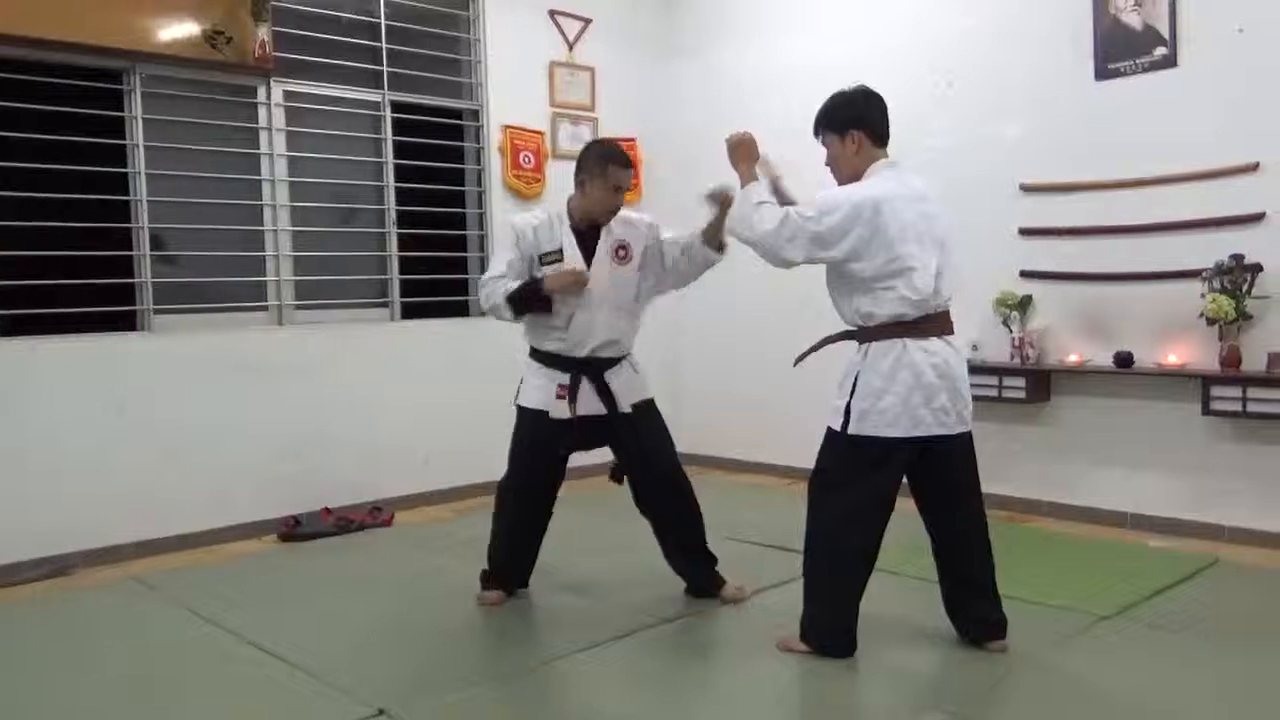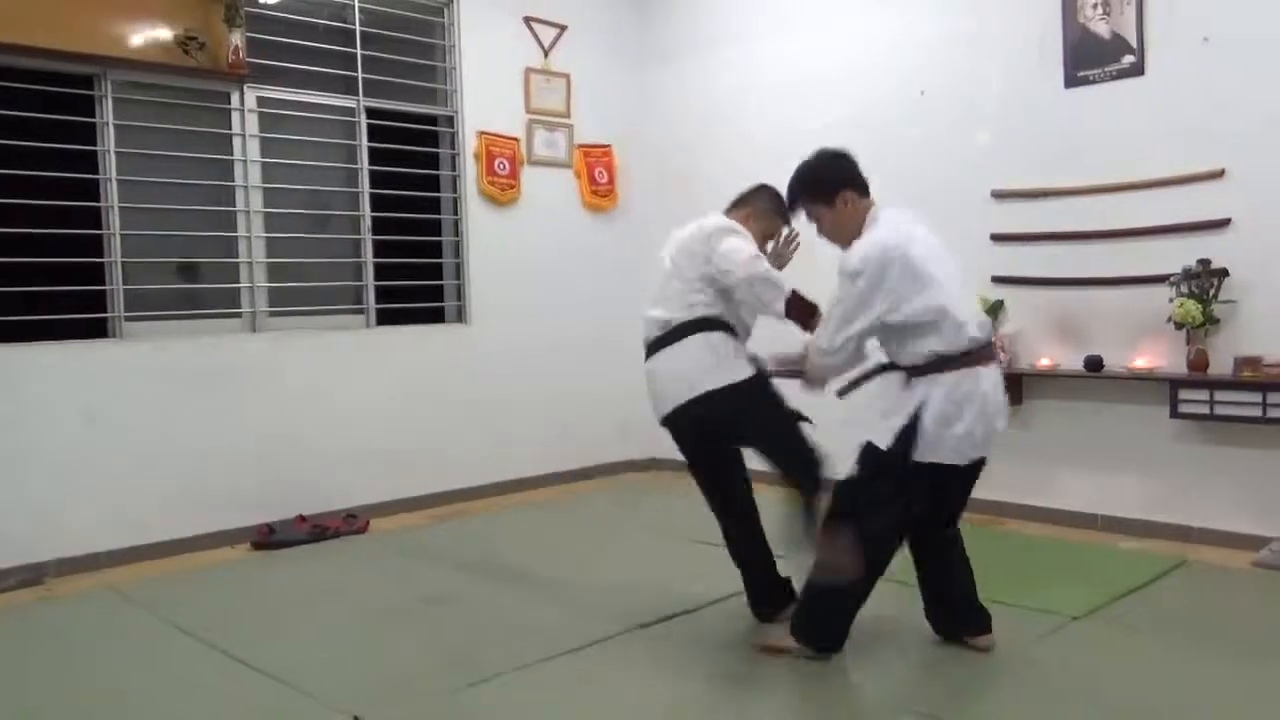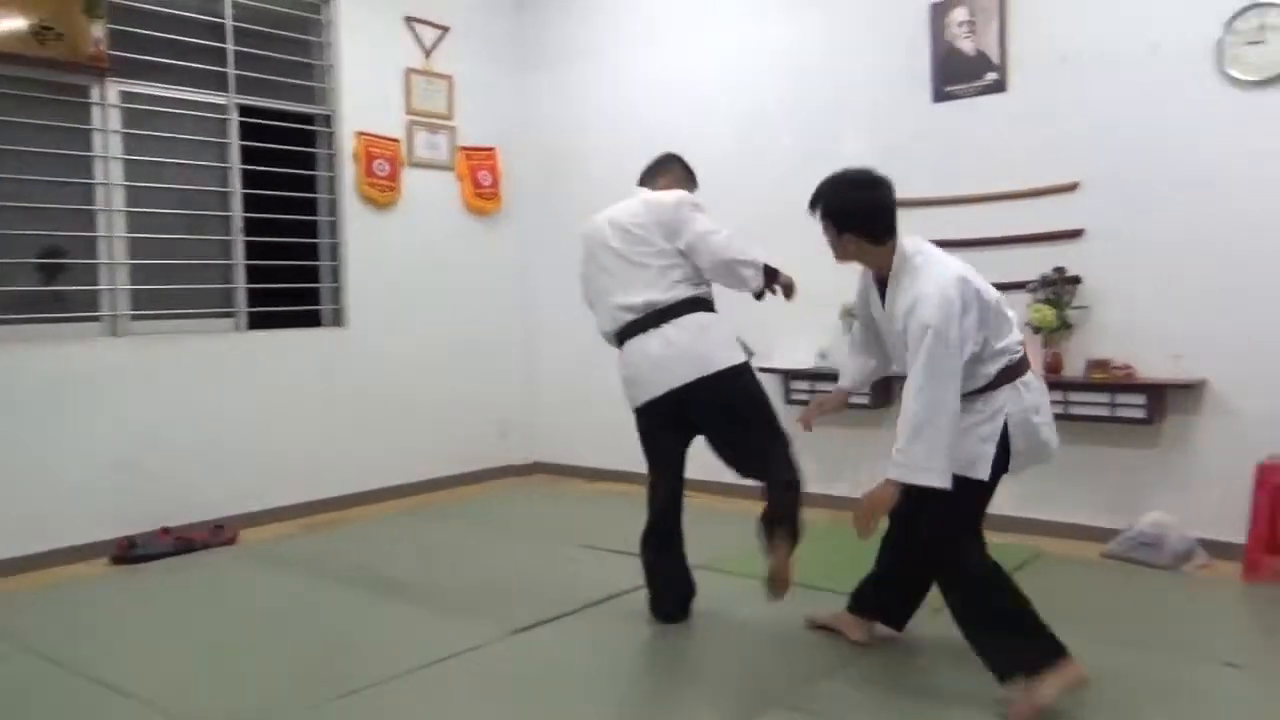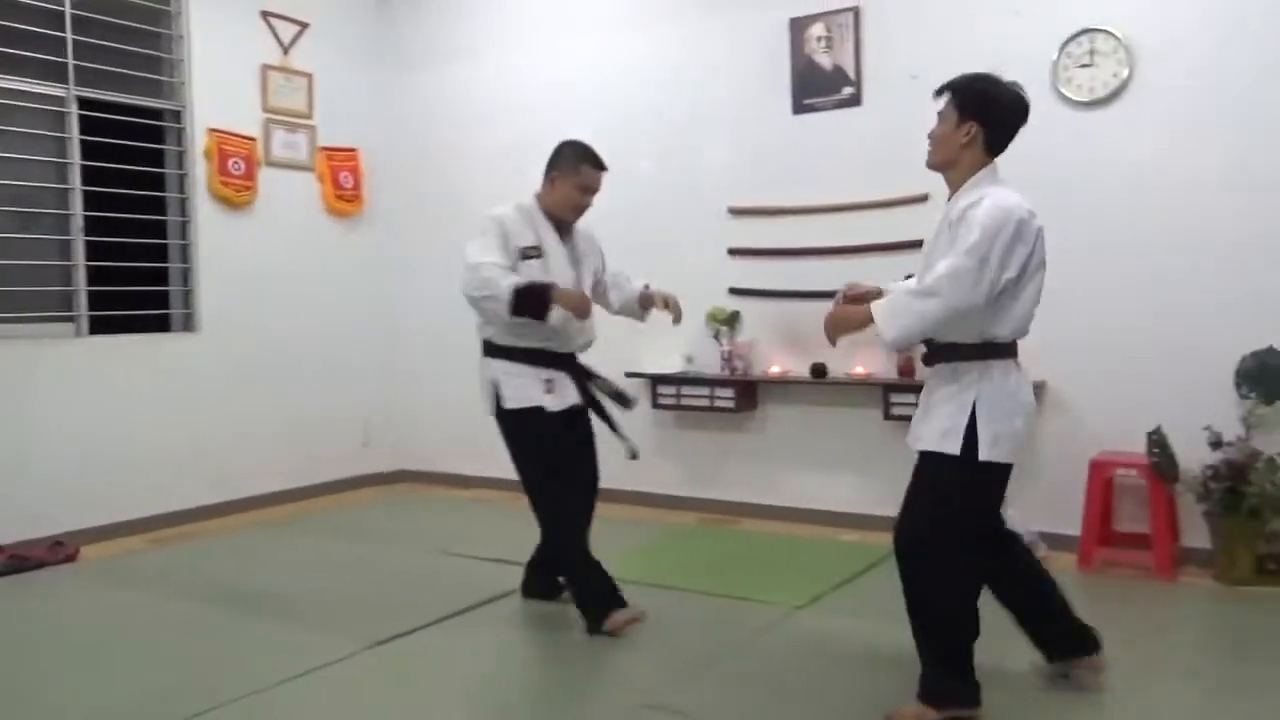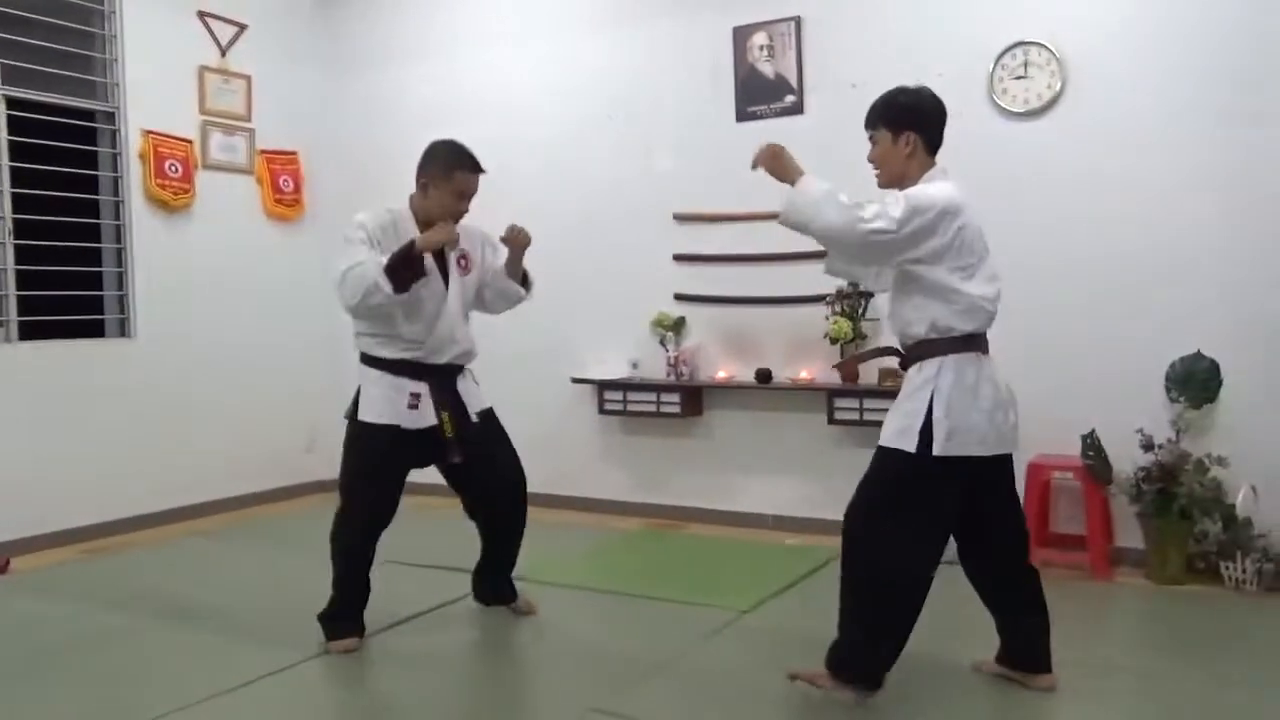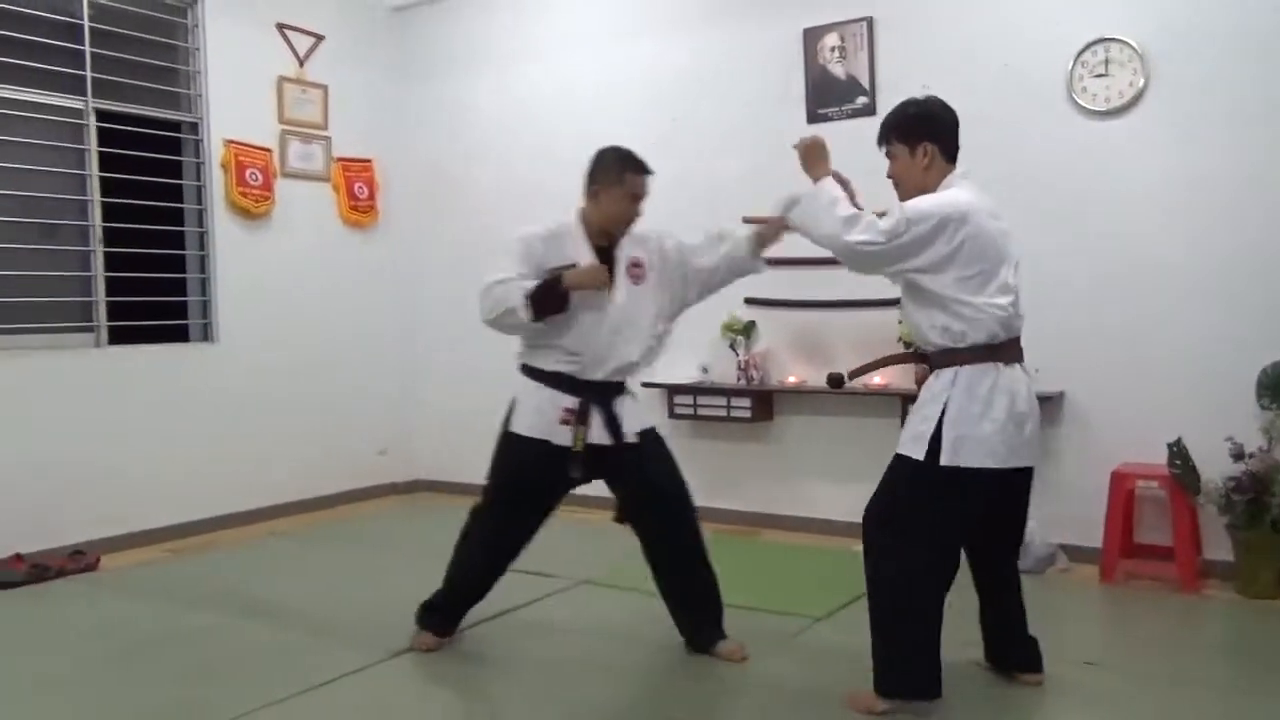
dt=0.5s
person 1, frame 1
left shoulder: (857, 203)
right shoulder: (915, 194)
left elbow: (773, 237)
left wrist: (748, 175)
right wrist: (785, 195)
left hip: (888, 369)
right hip: (939, 361)
left knee: (842, 503)
right knee: (954, 503)
left ankle: (827, 632)
right ankle: (985, 624)
person 1, frame 2
left shoulder: (874, 252)
right shoulder: (901, 229)
left elbow: (835, 344)
left wrist: (804, 362)
right wrist: (815, 358)
left hip: (943, 397)
right hip: (971, 389)
left knee: (860, 512)
right knee: (929, 515)
left ankle: (812, 633)
right ankle: (966, 622)
person 1, frame 3
left shoulder: (933, 293)
right shoulder: (881, 270)
left elbow: (929, 395)
right elbow: (873, 337)
left wrist: (894, 481)
right wrist: (841, 390)
left hip: (996, 408)
right hip: (965, 398)
left knee: (943, 530)
right knee: (926, 517)
left ankle: (1043, 663)
right ankle: (869, 611)
person 1, frame 4
left shoulder: (998, 210)
right shoulder: (969, 205)
left elbow: (950, 294)
left wrist: (870, 311)
right wrist: (879, 301)
left hip: (978, 394)
right hip: (963, 388)
left knee: (927, 542)
right knee: (975, 534)
right ankle: (1074, 647)
person 1, frame 5
left shoulder: (932, 204)
right shoulder: (934, 206)
left elbow: (858, 232)
right elbow: (876, 263)
left wrist: (795, 179)
right wrist: (814, 206)
left hip: (946, 389)
right hip: (968, 390)
left knee: (879, 527)
right knee: (991, 534)
left ankle: (855, 666)
right ankle: (1028, 656)
person 1, frame 6
left shoulder: (941, 214)
right shoulder: (968, 209)
left elbow: (862, 242)
right elbow: (888, 245)
left wrist: (823, 179)
right wrist: (823, 207)
left hip: (968, 397)
right hip: (1005, 393)
left knee: (899, 534)
right knee: (991, 538)
right ankle: (1016, 654)
person 2, frame 1
left shoulder: (635, 231)
right shoulder: (529, 230)
left elbow: (682, 265)
right elbow: (493, 296)
left wrist: (717, 223)
right wrist: (542, 287)
left hip: (615, 382)
right hip: (551, 385)
left knee: (663, 477)
right knee: (525, 486)
left ankle: (703, 576)
right ankle: (503, 576)
person 2, frame 2
left shoulder: (692, 238)
right shoulder: (728, 232)
right elbow: (749, 279)
left wrist: (770, 267)
right wrist: (806, 311)
left hip: (670, 373)
right hip: (711, 366)
left knee: (728, 493)
right knee: (791, 449)
left ankle: (773, 598)
person 2, frame 3
left shoulder: (596, 230)
right shoulder: (674, 204)
left elbow: (604, 307)
right elbow: (724, 256)
right wrist: (771, 275)
left hip: (642, 361)
right hip: (700, 349)
left knee: (665, 489)
right knee: (767, 452)
left ankle: (670, 599)
right ankle: (780, 531)
person 2, frame 4
left shoulder: (579, 238)
right shoulder: (505, 224)
left elbow: (606, 288)
right elbow: (481, 285)
left wrist: (646, 298)
right wrist: (550, 293)
left hip: (563, 377)
right hip: (519, 380)
left knee: (579, 486)
right knee: (557, 493)
left ankle: (544, 578)
right ankle: (599, 603)
person 2, frame 5
left shoulder: (470, 240)
right shoulder: (373, 229)
left elbow: (497, 297)
right elbow: (356, 295)
left wrist: (513, 259)
right wrist: (417, 250)
left hip: (452, 389)
right hip: (390, 393)
left knee: (504, 488)
right knee: (363, 511)
left ankle: (494, 585)
right ankle: (343, 619)
person 2, frame 6
left shoulder: (651, 250)
right shoulder: (543, 245)
left elbow: (712, 264)
right elbow: (497, 307)
left wrist: (770, 233)
right wrist: (562, 283)
left hip: (612, 409)
right hip: (548, 407)
left knee: (669, 512)
right knee: (502, 517)
left ankle: (704, 629)
right ankle: (440, 616)
